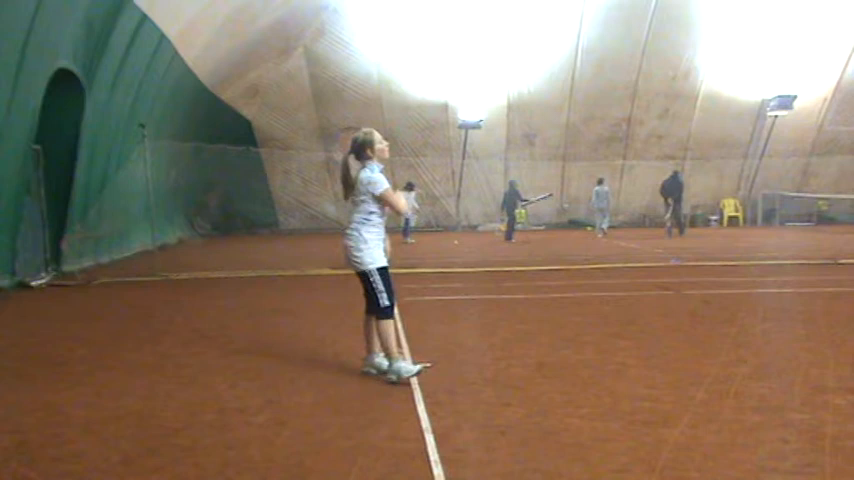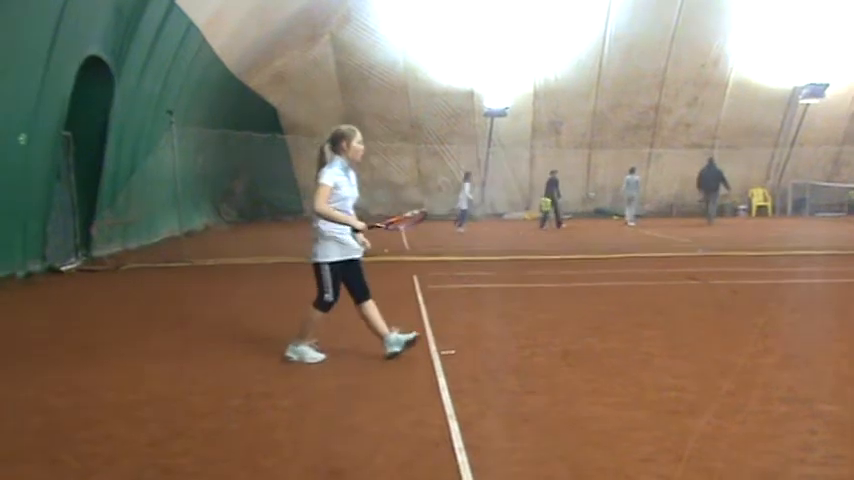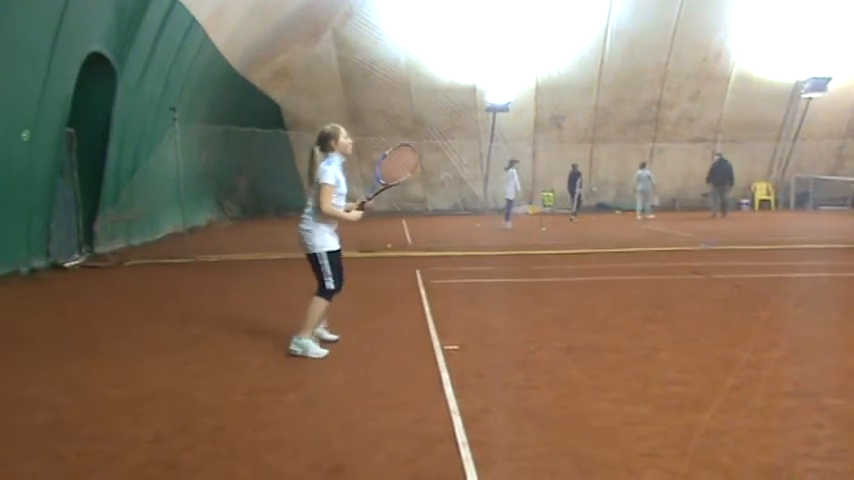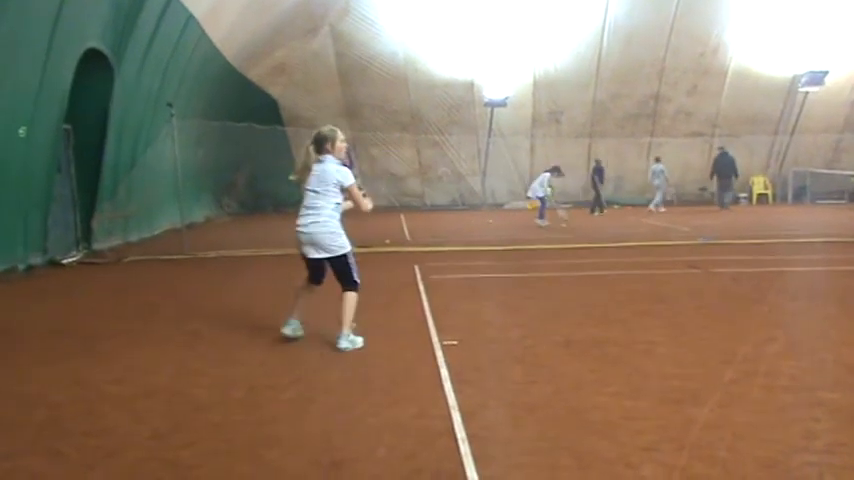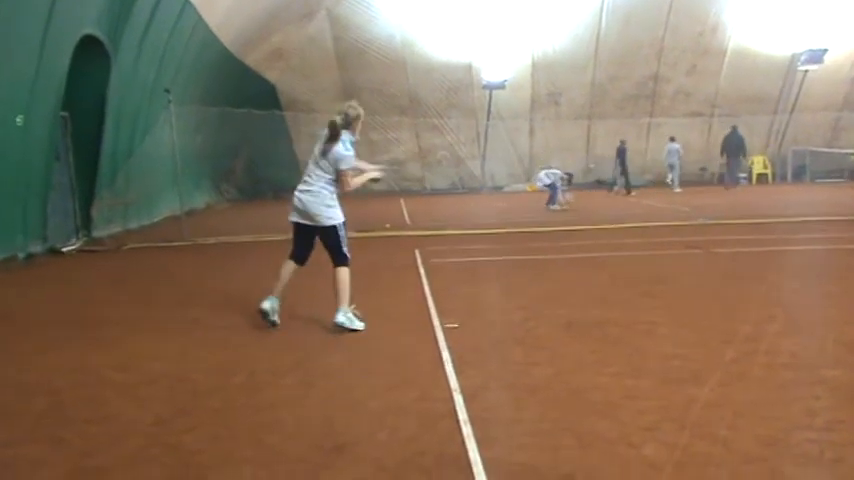
dt=0.7s
person 1, frame 1
left shoulder: (368, 174)
right shoulder: (373, 177)
right elbow: (401, 208)
left wrist: (383, 239)
right wrist: (398, 195)
left hip: (370, 247)
right hip: (366, 249)
left knee: (376, 305)
right knee: (385, 305)
left ankle: (373, 358)
right ankle: (395, 364)
person 1, frame 2
left shoulder: (348, 173)
right shoulder: (330, 173)
right elbow: (320, 208)
left wrist: (357, 234)
right wrist: (352, 223)
left hip: (346, 245)
right hip: (328, 246)
left knee: (362, 294)
right knee: (327, 299)
left ankle: (391, 339)
right ankle: (298, 346)
person 1, frame 3
left shoulder: (336, 167)
right shoulder: (328, 168)
right elbow: (325, 208)
left wrist: (351, 207)
right wrist: (349, 217)
left hip: (328, 233)
right hip: (317, 234)
left knee: (334, 284)
right knee: (328, 287)
left ankle: (318, 327)
right ankle: (301, 340)
person 1, frame 4
left shoulder: (310, 171)
right shoulder: (341, 172)
right elbow: (363, 205)
left wrist: (350, 202)
right wrist: (366, 203)
left hip: (305, 234)
right hip: (329, 235)
left knee: (313, 279)
right knee: (351, 284)
left ankle: (293, 324)
right ankle: (346, 336)
person 1, frame 5
left shoulder: (330, 136)
right shoulder: (345, 150)
right elbow: (347, 186)
left wrist: (369, 167)
right wrist: (369, 175)
left hip: (302, 203)
right hip: (323, 207)
left knee: (297, 256)
right knee: (341, 259)
left ankle: (272, 302)
right ankle: (344, 313)
